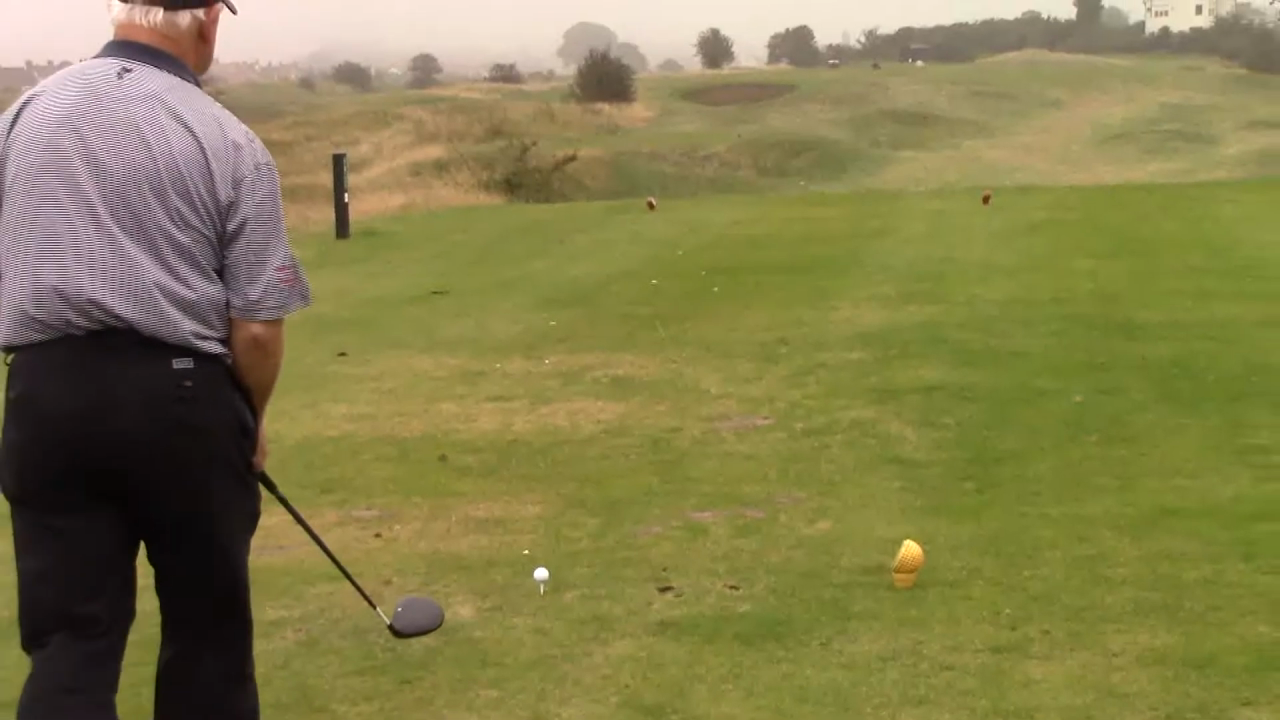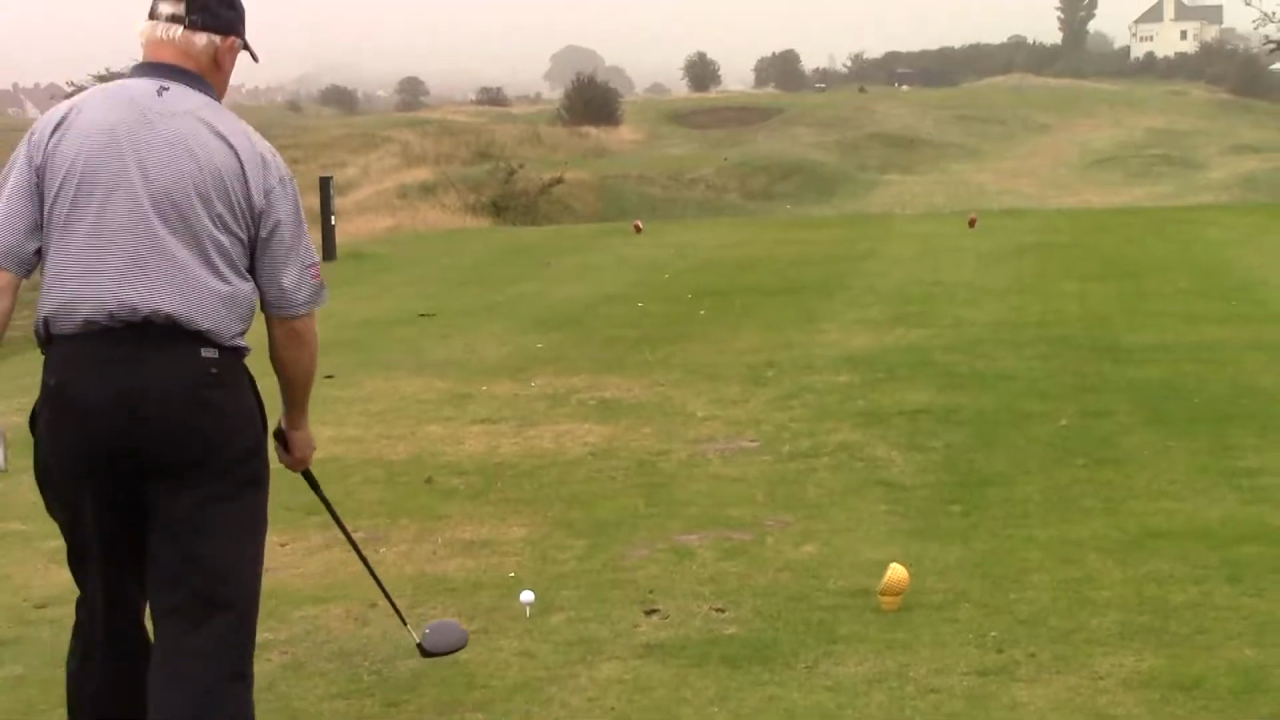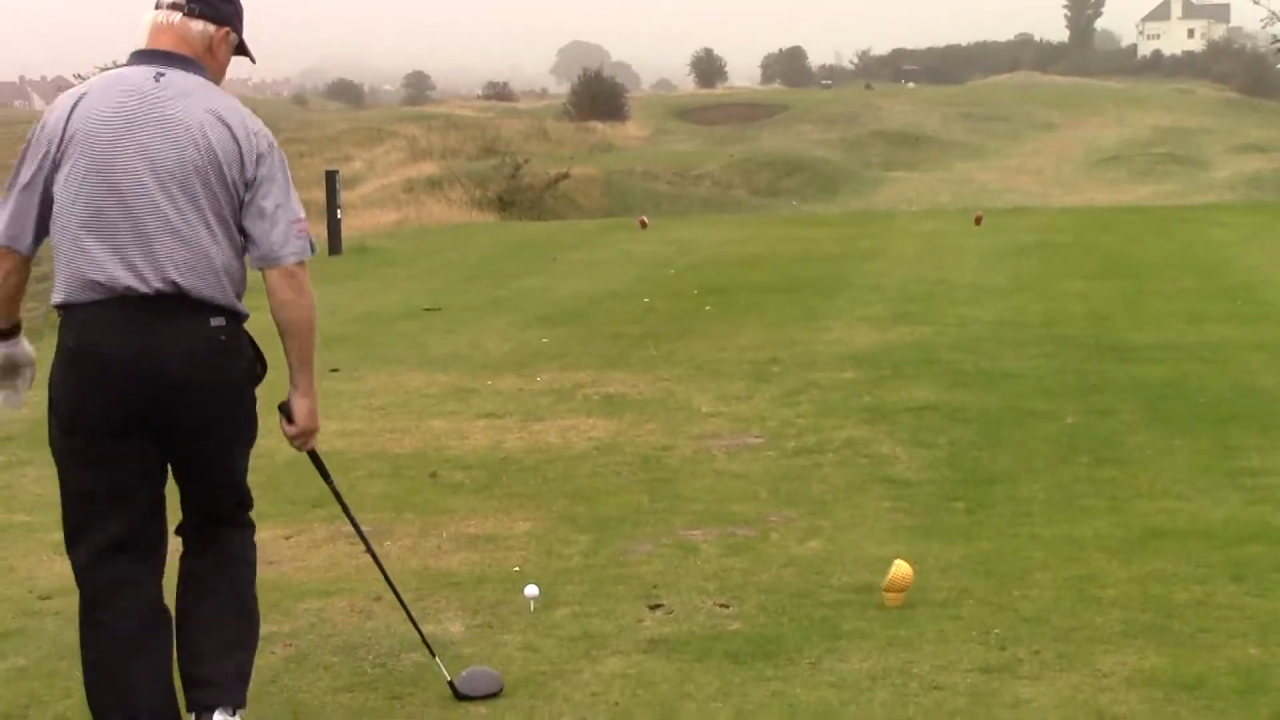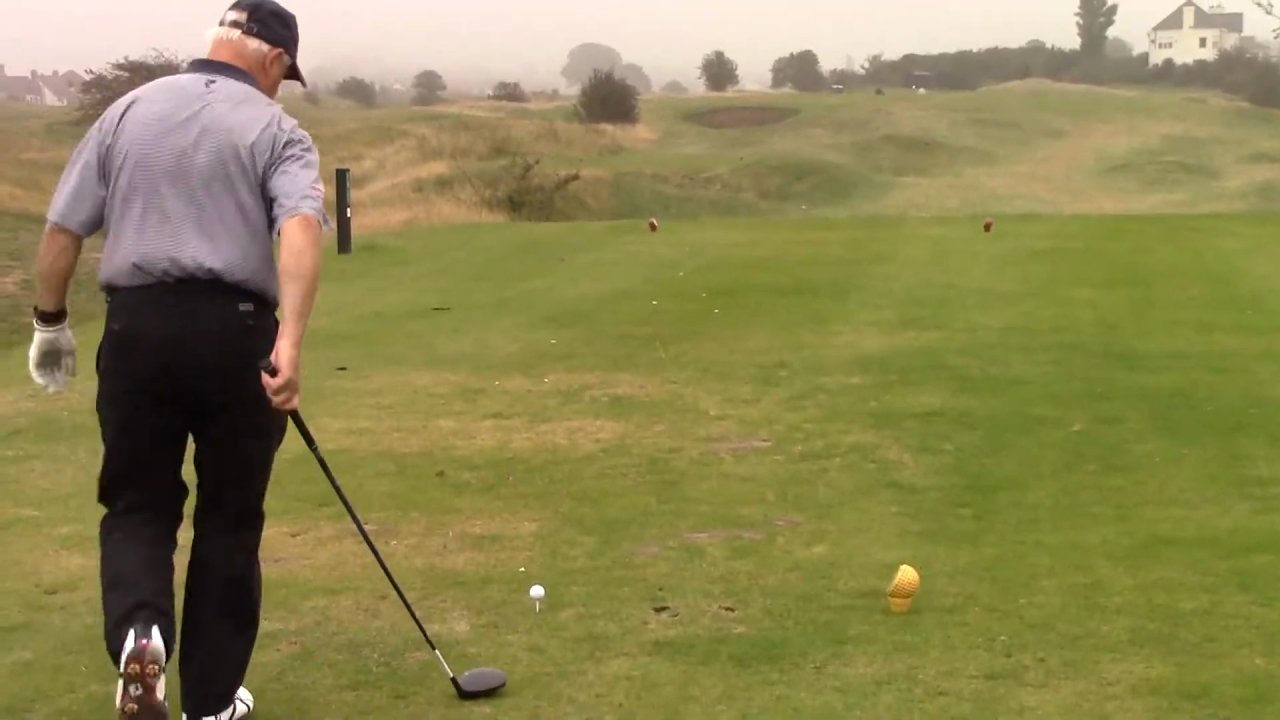
dt=0.4s
person 1, frame 1
right shoulder: (230, 143)
right elbow: (256, 327)
right wrist: (247, 422)
right hip: (179, 399)
left knee: (71, 645)
right knee: (208, 623)
person 1, frame 2
left shoulder: (59, 125)
right shoulder: (251, 154)
right elbow: (293, 320)
right wrist: (296, 420)
left hip: (79, 387)
right hip: (200, 391)
left knee: (107, 600)
right knee: (206, 617)
person 1, frame 3
left shoulder: (71, 110)
right shoulder: (241, 128)
right elbow: (286, 268)
right wrist: (303, 388)
left hip: (95, 352)
right hip: (205, 353)
left knee: (114, 562)
right knee: (219, 533)
person 1, frame 4
left shoulder: (127, 110)
right shoulder: (277, 130)
left elbow: (64, 226)
right elbow: (301, 228)
left wrist: (51, 322)
right wrist: (290, 342)
left hip: (137, 330)
right hip: (234, 334)
left knee: (139, 506)
right knee: (229, 523)
left ankle: (139, 634)
